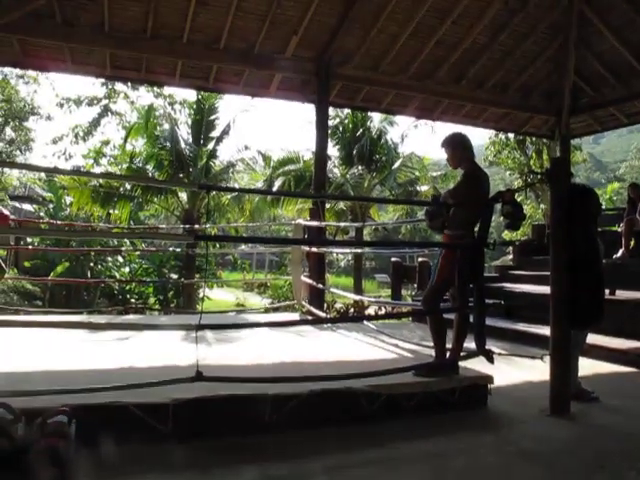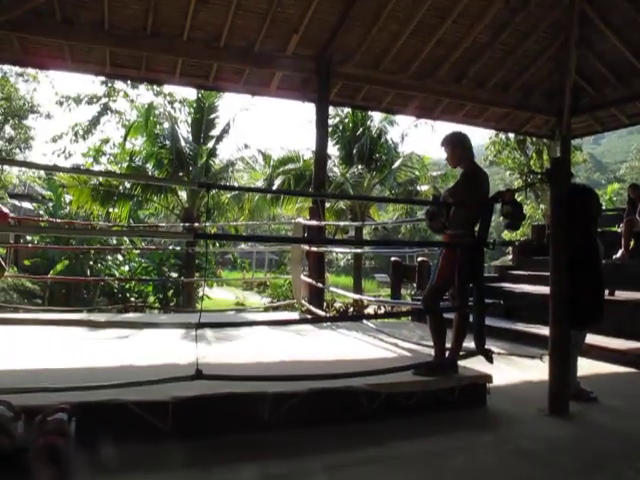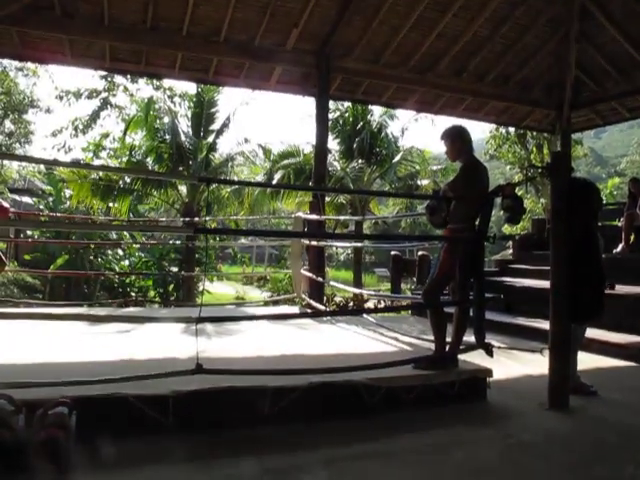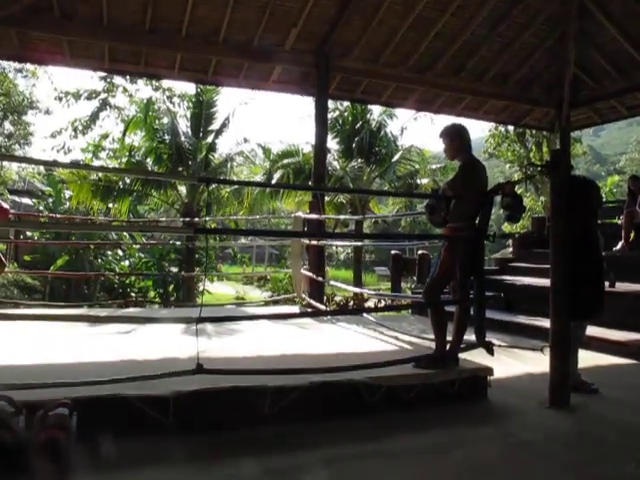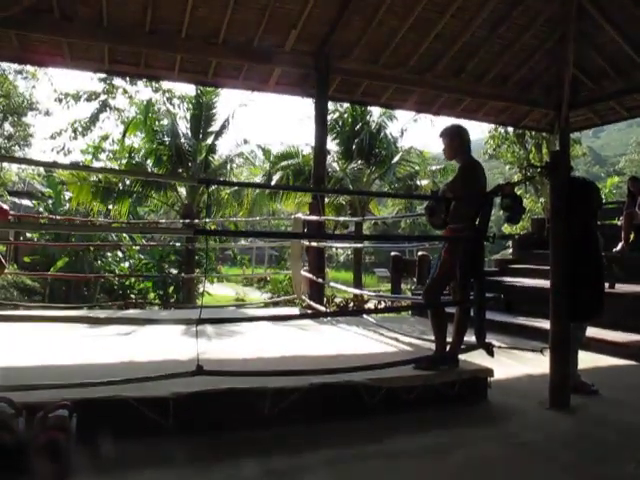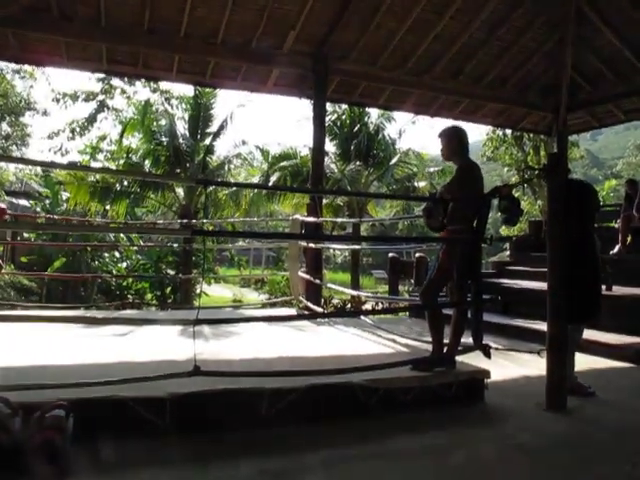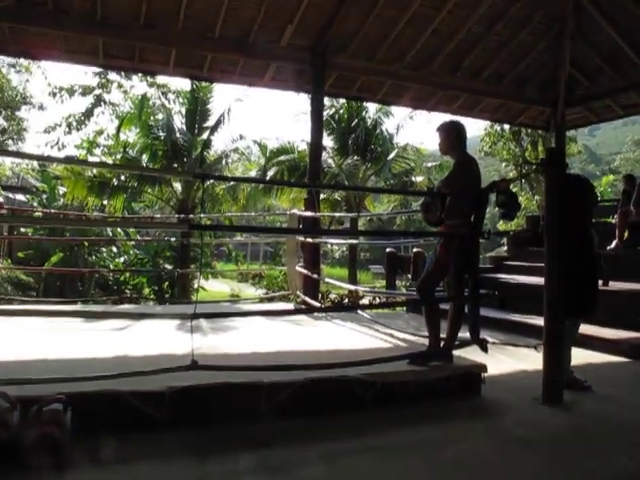
dt=0.1s
person 1, frame 1
left shoulder: (471, 176)
right shoulder: (479, 176)
left elbow: (450, 198)
left wrist: (442, 199)
left hip: (457, 245)
right hip: (466, 244)
left knee: (431, 300)
right knee: (460, 302)
left ankle: (441, 361)
right ankle: (452, 361)
person 1, frame 2
left shoulder: (470, 175)
right shoulder: (479, 175)
left elbow: (449, 197)
left wrist: (443, 198)
left hip: (457, 244)
right hip: (466, 243)
left knee: (431, 299)
right knee: (460, 302)
left ankle: (440, 359)
right ankle: (451, 360)
person 1, frame 3
left shoulder: (469, 168)
right shoulder: (478, 169)
left elbow: (449, 191)
left wrist: (443, 193)
left hip: (458, 238)
right hip: (467, 238)
left knee: (431, 293)
right knee: (461, 296)
left ankle: (440, 354)
right ankle: (451, 354)
person 1, frame 4
left shoulder: (468, 167)
right shoulder: (477, 167)
left elbow: (448, 190)
left wrist: (442, 192)
left hip: (458, 237)
right hip: (467, 237)
left knee: (432, 291)
right knee: (461, 294)
left ankle: (440, 353)
right ankle: (452, 352)
person 1, frame 5
left shoulder: (467, 168)
right shoulder: (475, 168)
left elbow: (448, 191)
left wrist: (442, 194)
left hip: (459, 238)
right hip: (467, 238)
left knee: (432, 292)
right knee: (461, 296)
left ankle: (440, 353)
right ankle: (452, 354)
person 1, frame 6
left shoulder: (465, 170)
right shoulder: (472, 169)
left elbow: (446, 193)
left wrist: (439, 195)
left hip: (457, 240)
right hip: (465, 240)
left knee: (428, 293)
right knee: (459, 297)
left ankle: (438, 354)
right ankle: (449, 355)
person 1, frame 7
left shoulder: (463, 164)
right shoulder: (469, 164)
left elbow: (444, 188)
left wrist: (437, 190)
left hip: (455, 235)
right hip: (462, 234)
left knee: (425, 286)
right knee: (456, 292)
left ankle: (434, 347)
right ankle: (446, 349)
person 2, frame 1
left shoulder: (573, 207)
right shoulder: (582, 207)
left hip: (577, 274)
right hip: (581, 275)
left knee: (575, 329)
right knee: (577, 329)
left ankle: (571, 381)
right ankle: (572, 384)
person 2, frame 2
left shoulder: (571, 204)
right shoulder: (581, 203)
left hip: (576, 273)
right hip: (581, 274)
left knee: (574, 328)
right knee: (577, 327)
left ankle: (570, 381)
right ankle: (570, 384)
person 2, frame 3
left shoulder: (570, 195)
right shoulder: (583, 194)
left hip: (577, 264)
right hip: (582, 266)
left knee: (575, 320)
right knee: (577, 320)
left ankle: (570, 374)
right ankle: (571, 377)
person 2, frame 4
left shoulder: (568, 190)
right shoulder: (582, 189)
left hip: (577, 261)
right hip: (582, 262)
left knee: (575, 317)
right knee: (578, 317)
left ankle: (570, 372)
right ankle: (571, 375)
person 2, frame 5
left shoulder: (566, 189)
right shoulder: (583, 187)
left hip: (576, 260)
right hip: (582, 261)
left knee: (575, 316)
right knee: (578, 317)
left ankle: (569, 373)
right ankle: (571, 375)
person 2, frame 6
left shoulder: (565, 191)
right shoulder: (580, 190)
left hip: (574, 262)
right hip: (579, 264)
left knee: (572, 319)
right knee: (575, 319)
left ankle: (567, 375)
right ankle: (567, 377)
person 2, frame 7
left shoulder: (562, 186)
right shoulder: (578, 185)
left hip: (570, 257)
right hip: (576, 258)
left knee: (568, 313)
right knee: (572, 314)
left ankle: (563, 369)
right ankle: (564, 372)
